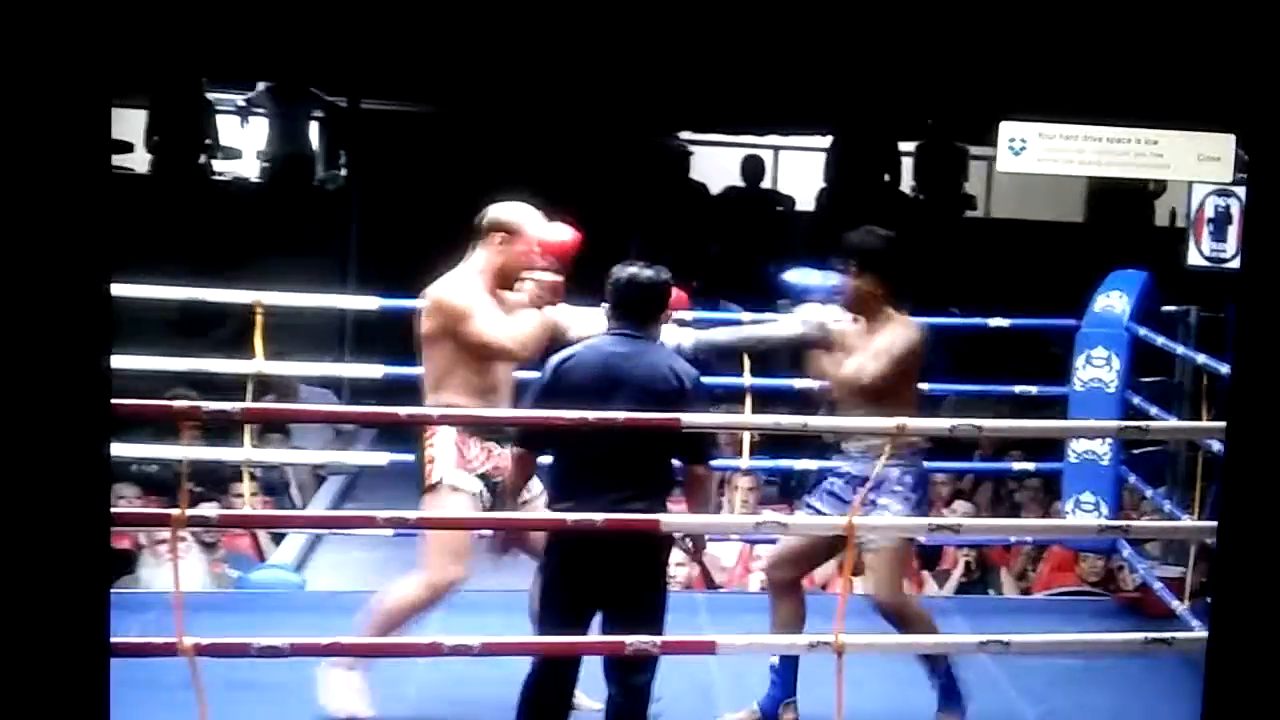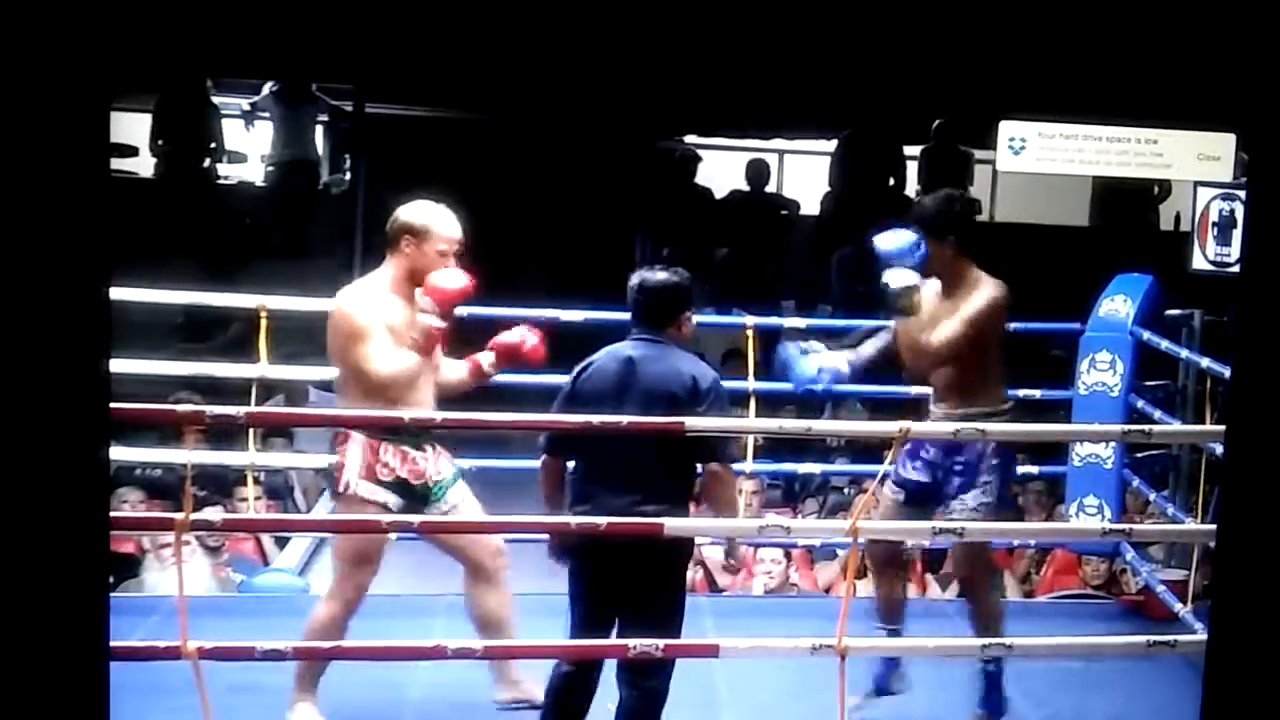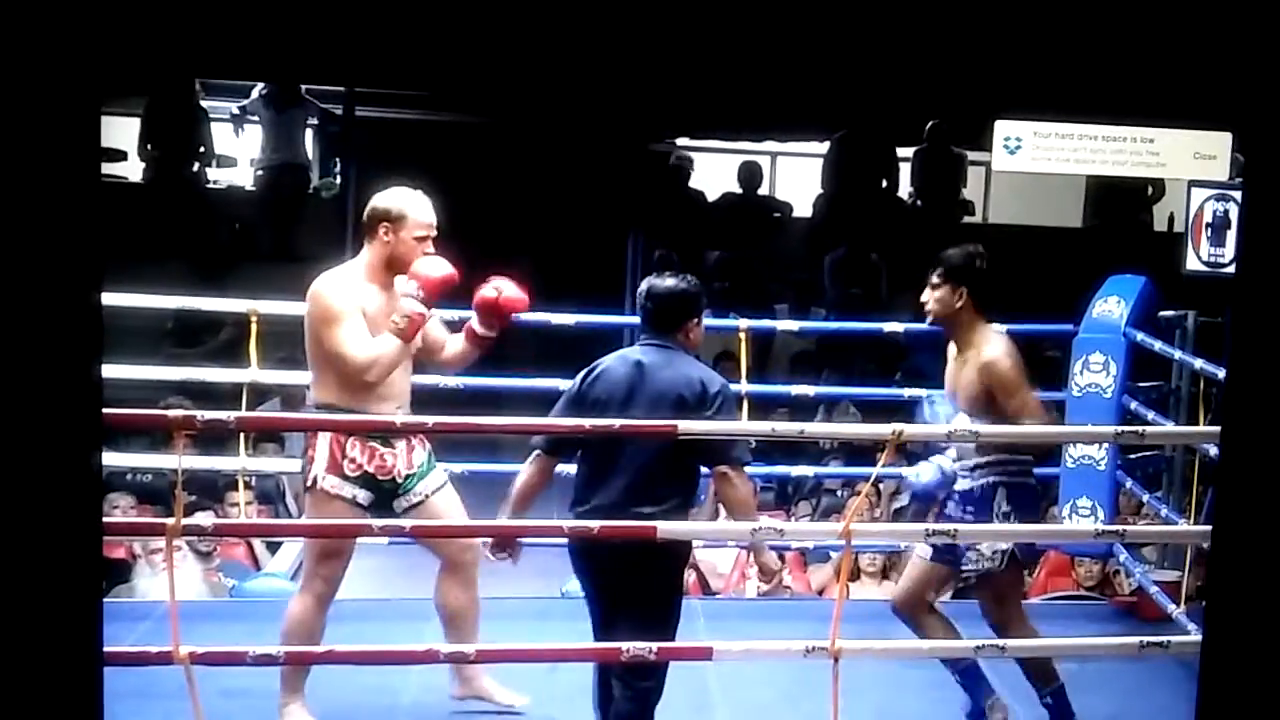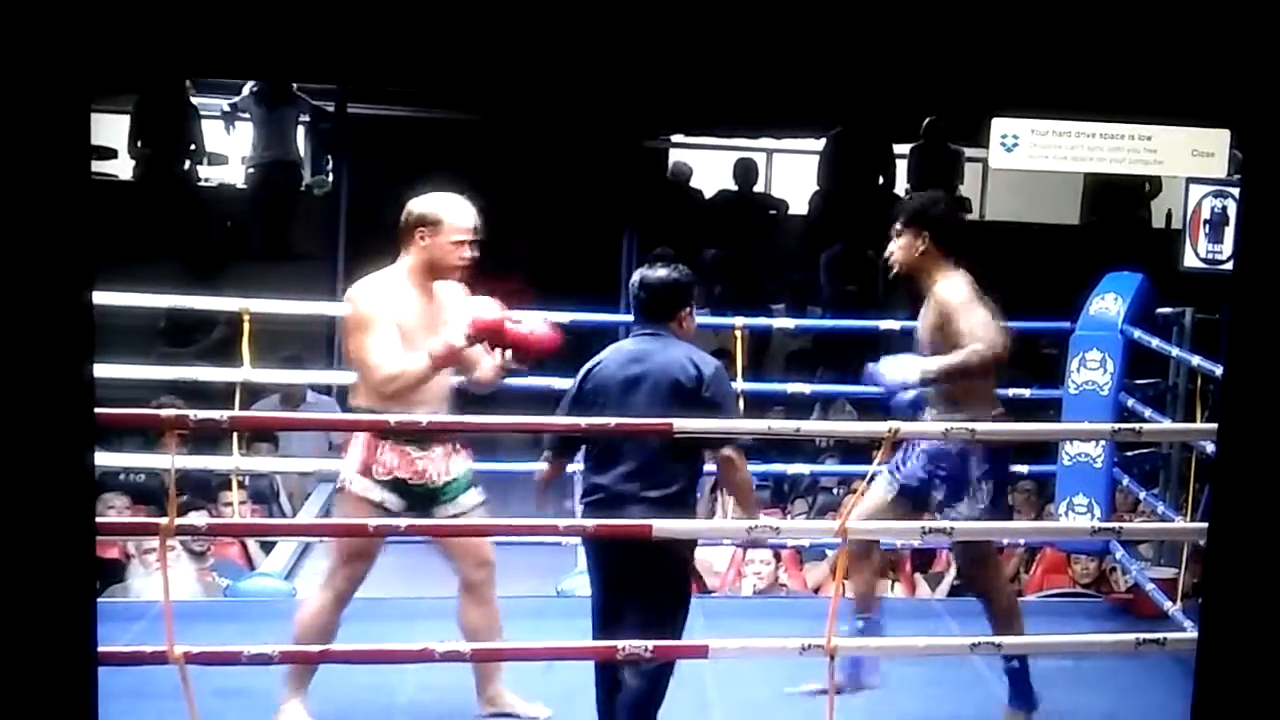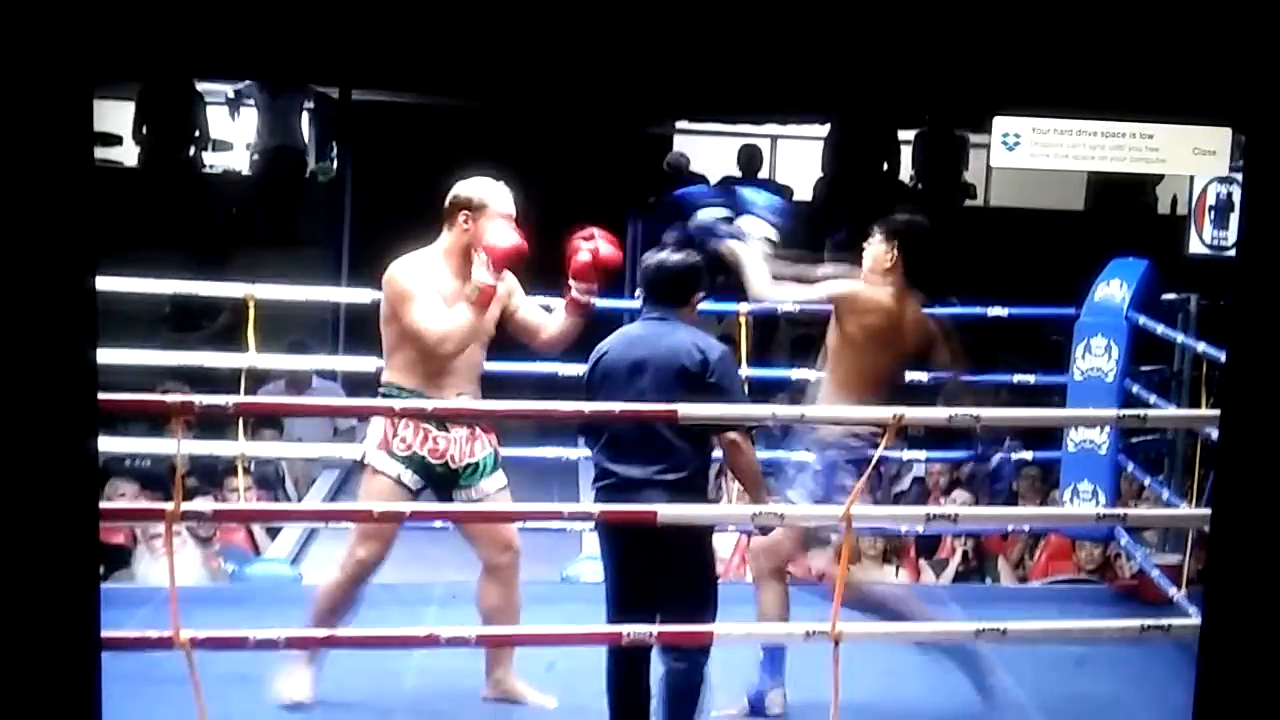
dt=0.3s
person 1, frame 1
left shoulder: (504, 294)
right shoulder: (449, 295)
left elbow: (561, 332)
right elbow: (508, 346)
right wrist: (534, 300)
left hip: (502, 449)
right hip: (456, 447)
right knee: (444, 573)
right ankle: (345, 669)
person 1, frame 2
left shoulder: (422, 304)
right shoulder: (358, 303)
right elbow: (388, 383)
left wrist: (491, 360)
right wrist: (423, 343)
left hip: (427, 454)
right hip: (374, 455)
left knee: (489, 557)
right knee: (349, 588)
person 1, frame 3
left shoulder: (410, 288)
right shoulder: (334, 290)
left elbow: (450, 357)
right elbow: (365, 368)
left wrist: (482, 326)
right wrist: (406, 323)
left hip: (403, 447)
right hip: (346, 449)
left knee: (463, 552)
right knee: (321, 581)
person 1, frame 4
left shoulder: (456, 297)
right shoulder: (372, 296)
left elbow: (479, 375)
right elbow: (386, 381)
left wrist: (508, 355)
right wrist: (441, 351)
left hip: (442, 454)
right hip: (382, 453)
left knee: (479, 569)
right knee: (342, 580)
person 1, frame 5
left shoulder: (499, 281)
right shoulder: (409, 274)
left elbow: (550, 340)
right elbow: (446, 344)
left wrist: (581, 295)
right wrist: (477, 299)
left hip: (469, 435)
right hip: (407, 430)
left knee: (503, 554)
right knee: (363, 556)
left ankle: (502, 678)
right ankle: (303, 660)
person 2, frame 1
left shoulder: (905, 335)
right shoulder: (846, 321)
left elbow: (842, 391)
left wrist: (823, 338)
left hip: (895, 477)
right hip: (852, 472)
left knee: (887, 598)
right knee: (781, 569)
person 2, frame 2
left shoulder: (987, 296)
right shoulder: (930, 287)
left elbow: (921, 361)
right elbow: (897, 337)
left wrist: (904, 302)
right wrist: (844, 361)
left hip: (977, 445)
right hip: (932, 438)
left knee: (972, 575)
right knee: (881, 548)
right ankle: (888, 668)
person 2, frame 3
left shoulder: (994, 352)
right shoulder: (959, 345)
left elbow: (1038, 430)
left wrist: (961, 454)
right wrist: (942, 466)
left hip: (999, 494)
right hip: (962, 489)
left knee: (1003, 617)
right knee: (908, 597)
person 2, frame 4
left shoulder: (954, 291)
right shoulder: (939, 291)
left elbow: (990, 349)
right elbow: (976, 346)
left wrist: (923, 371)
left hip: (966, 450)
right hip: (929, 445)
left knee: (981, 574)
right knee: (856, 537)
right ankle: (858, 666)
person 2, frame 5
left shoulder: (859, 296)
right shoulder: (920, 321)
left elbow: (770, 295)
right elbow: (950, 371)
left wrist: (750, 243)
left hip: (840, 458)
right hip: (841, 452)
right knee: (770, 557)
left ankle: (956, 645)
person 3, frame 1
left shoulder: (564, 363)
right shoulder: (679, 376)
left elbow: (525, 454)
right elbow: (698, 469)
left wrist: (506, 513)
right wrist: (698, 529)
left hip: (571, 528)
right hip: (640, 534)
left knee: (556, 652)
right knee: (631, 664)
person 3, frame 2
left shoulder: (589, 370)
right shoulder: (698, 379)
left elbow: (552, 462)
right elbow: (715, 469)
left hip: (591, 535)
right hip: (658, 539)
left knee: (581, 653)
right knee: (645, 668)
person 3, frame 3
left shoulder: (600, 372)
right shoulder: (705, 385)
left elbow: (545, 454)
right elbow: (728, 474)
left wrist: (509, 518)
right wrist: (758, 546)
left hip: (591, 534)
right hip: (656, 542)
left knee: (612, 650)
right knee: (640, 669)
person 3, frame 4
left shoulder: (597, 366)
right shoulder: (700, 368)
left elbow: (557, 452)
right elbow: (726, 456)
left wrist: (540, 498)
right wrist: (755, 518)
left hip: (602, 523)
left knee: (611, 644)
right knee: (650, 652)
person 3, frame 5
left shoulder: (605, 350)
right shoulder: (708, 352)
right elbow: (731, 438)
right wrist: (762, 502)
left hip: (616, 508)
right hip: (679, 511)
right knee: (687, 638)
